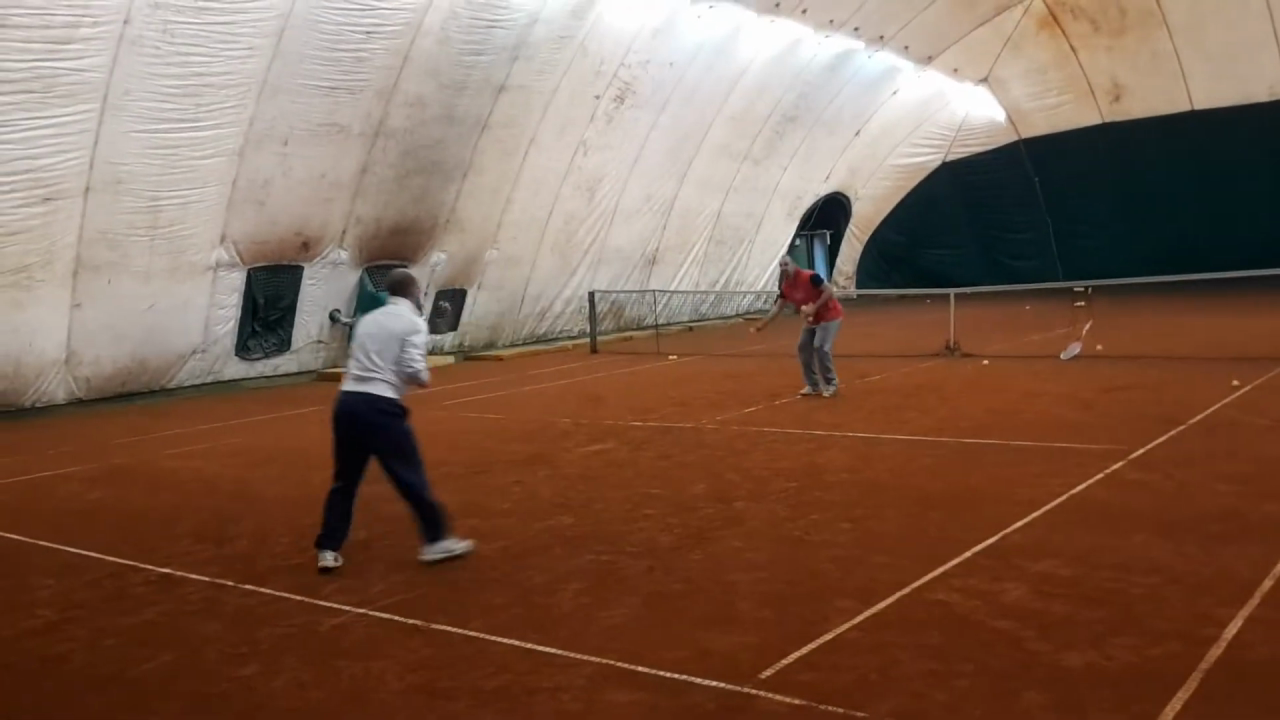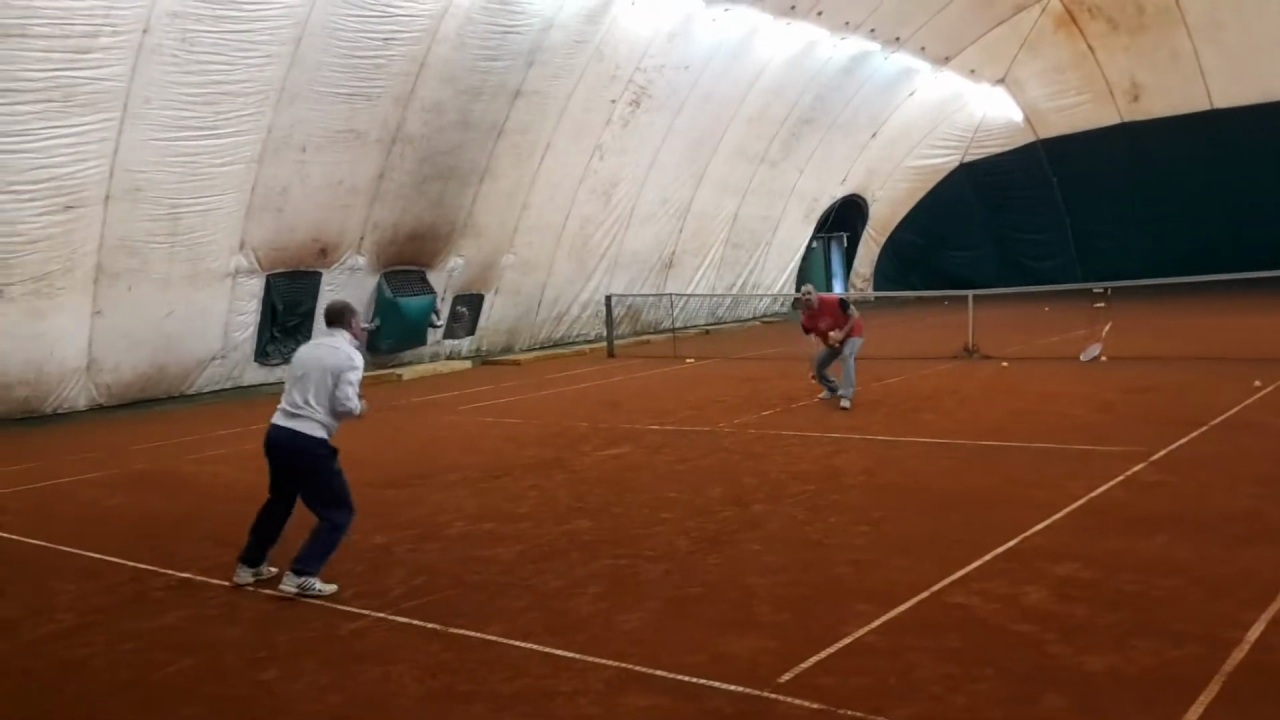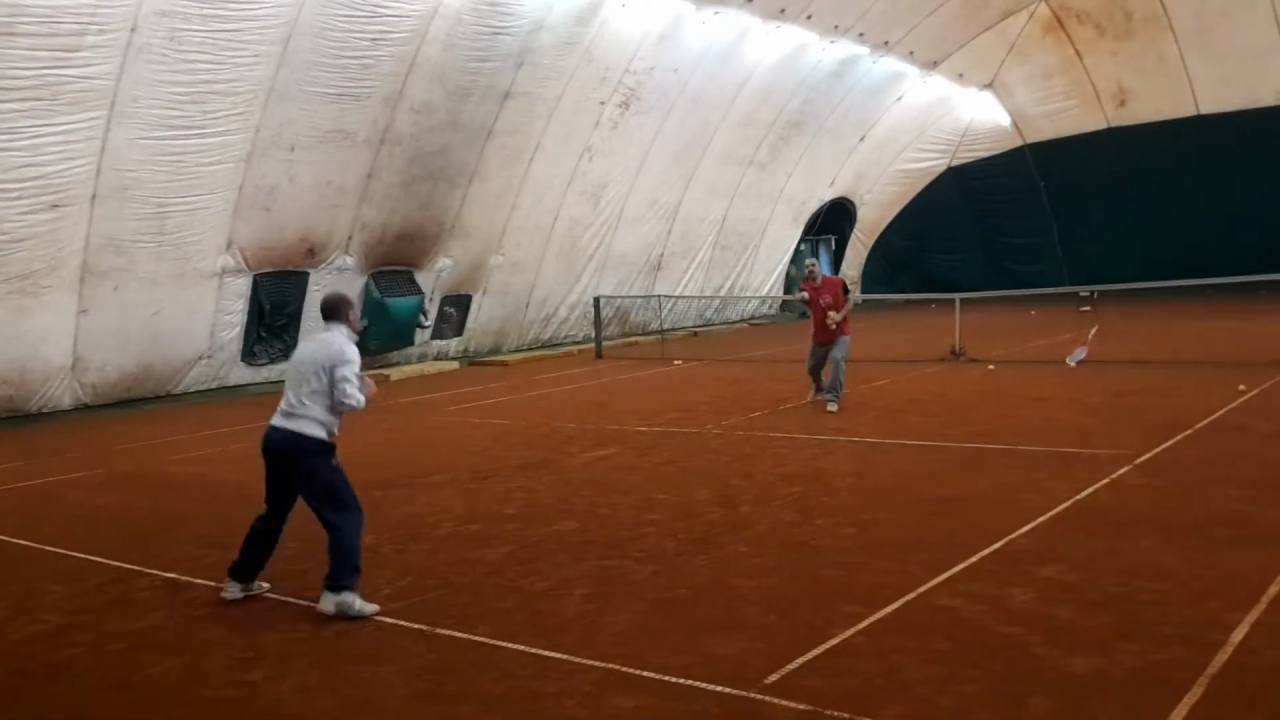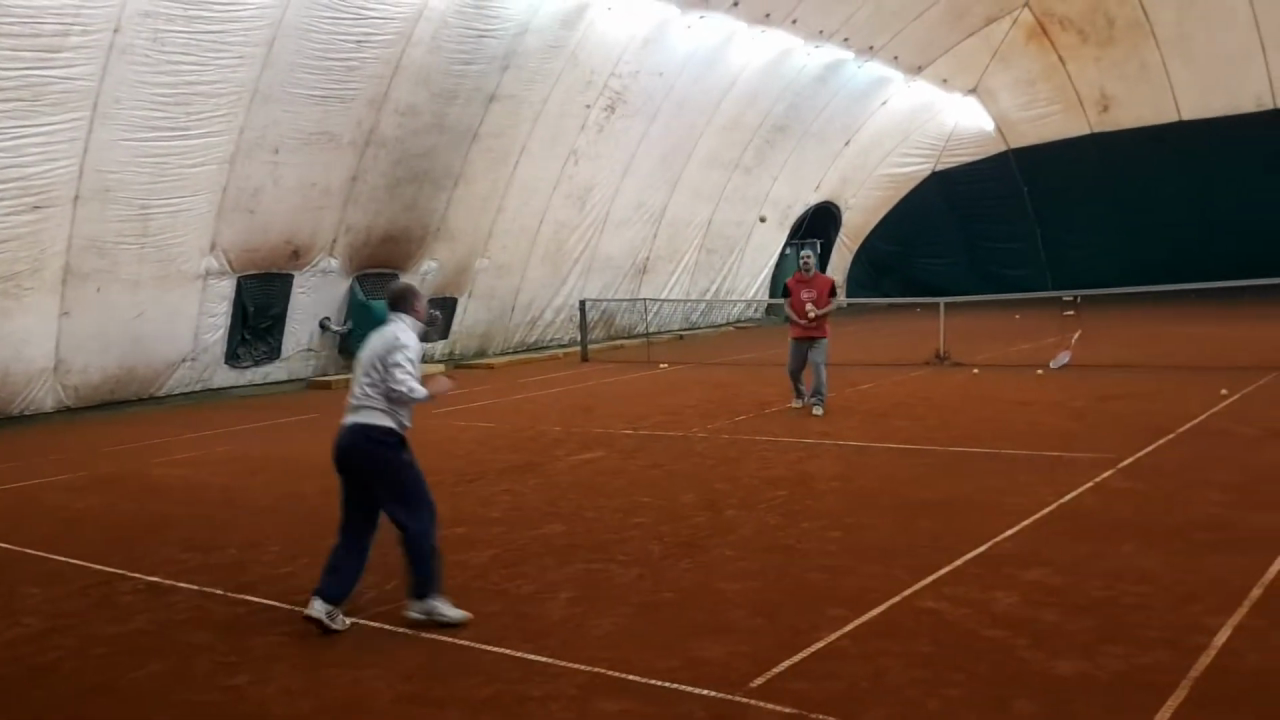
dt=0.4s
person 1, frame 1
left shoulder: (366, 320)
right shoulder: (414, 323)
right elbow: (413, 368)
right wrist: (423, 379)
left hip: (347, 402)
right hip: (380, 406)
left knee: (345, 481)
right knee: (410, 478)
left ankle: (328, 550)
right ankle: (438, 541)
person 1, frame 2
left shoulder: (304, 351)
right shoulder: (350, 356)
right elbow: (344, 405)
right wrist: (359, 407)
left hip: (278, 434)
right hip: (308, 443)
left knee: (279, 502)
right knee: (338, 513)
left ankle: (249, 566)
right ankle: (300, 576)
person 1, frame 3
left shoulder: (305, 347)
right shoulder: (345, 349)
right elbow: (346, 401)
left wrist: (358, 389)
right wrist: (366, 395)
left hip: (276, 436)
right hip: (307, 443)
left knee: (274, 513)
right knee: (346, 515)
left ankle: (239, 580)
right ankle: (340, 595)
person 1, frame 4
left shoulder: (376, 338)
right shoulder: (404, 338)
right elbow: (400, 387)
left wrist: (422, 391)
right wrist: (429, 391)
left hip: (351, 437)
right hip: (377, 439)
left knee: (357, 528)
right knee: (418, 515)
left ankle: (326, 603)
right ankle: (426, 600)
